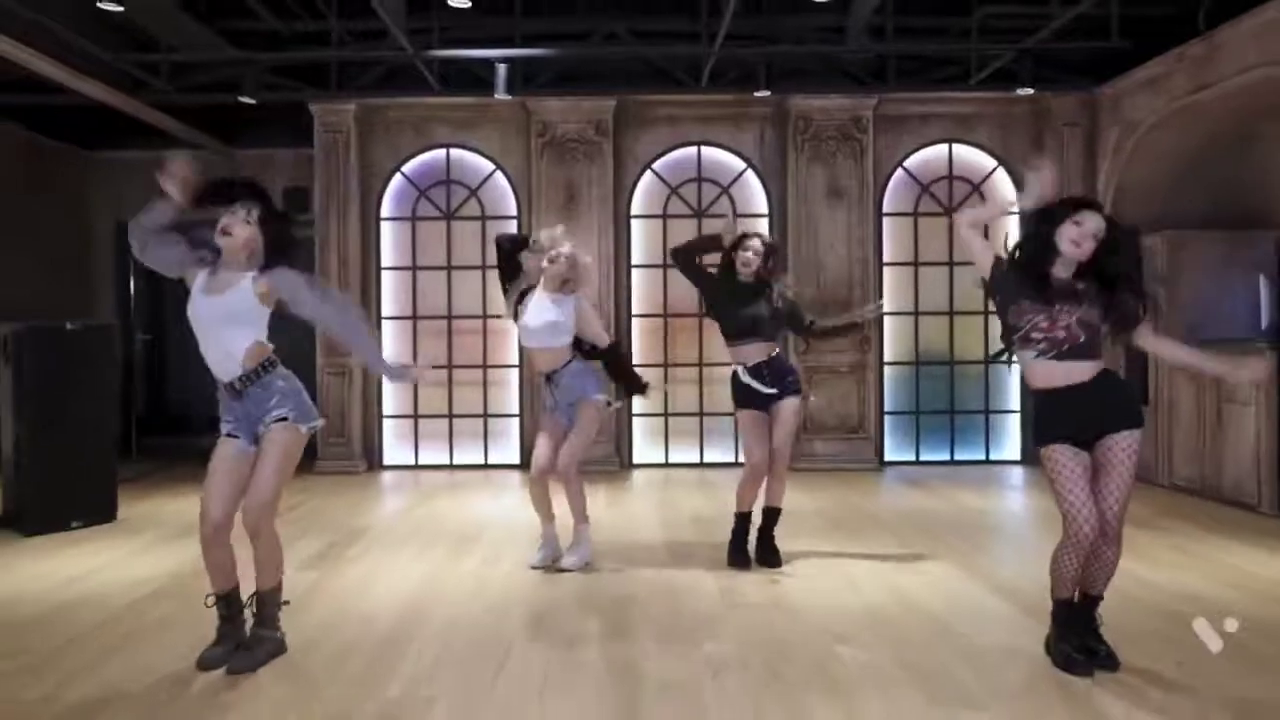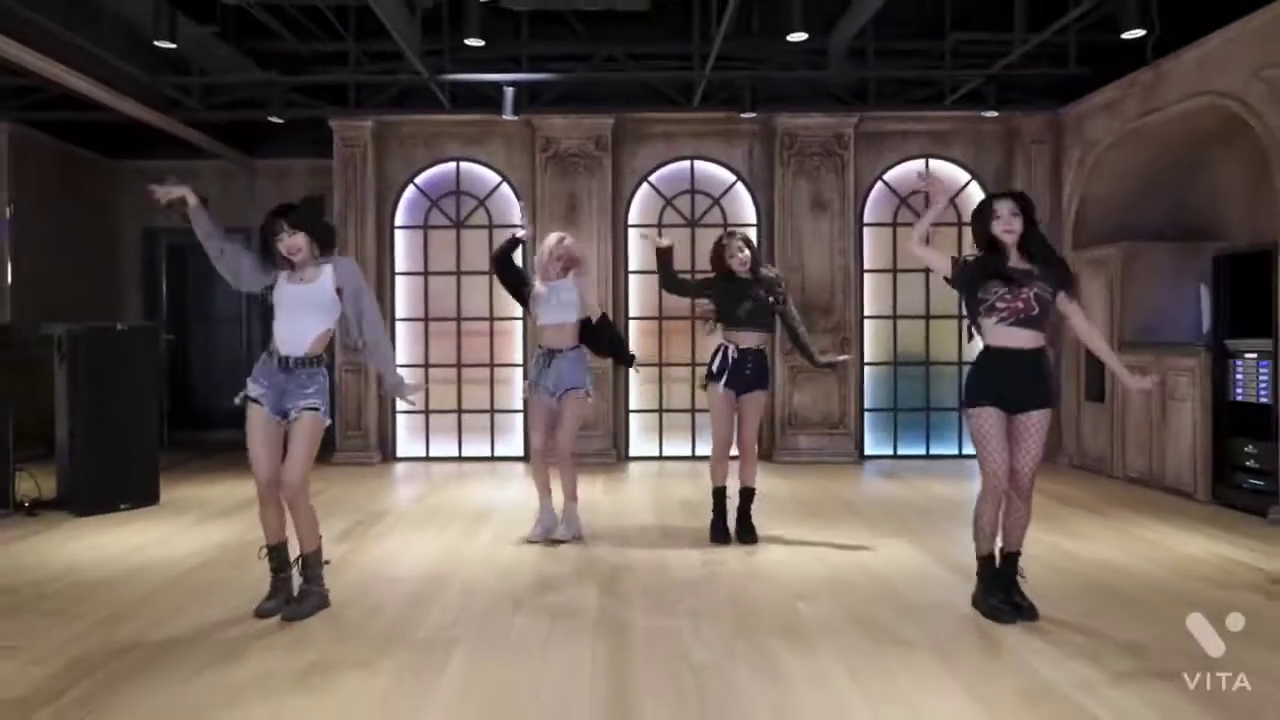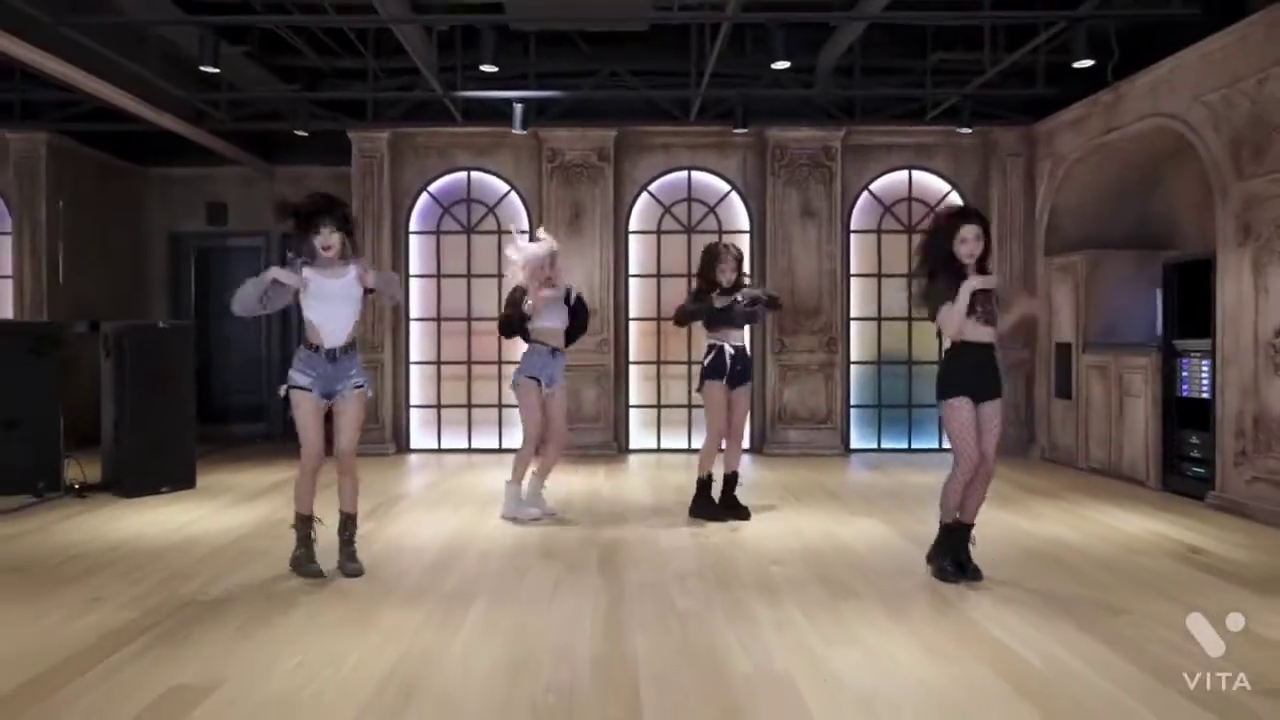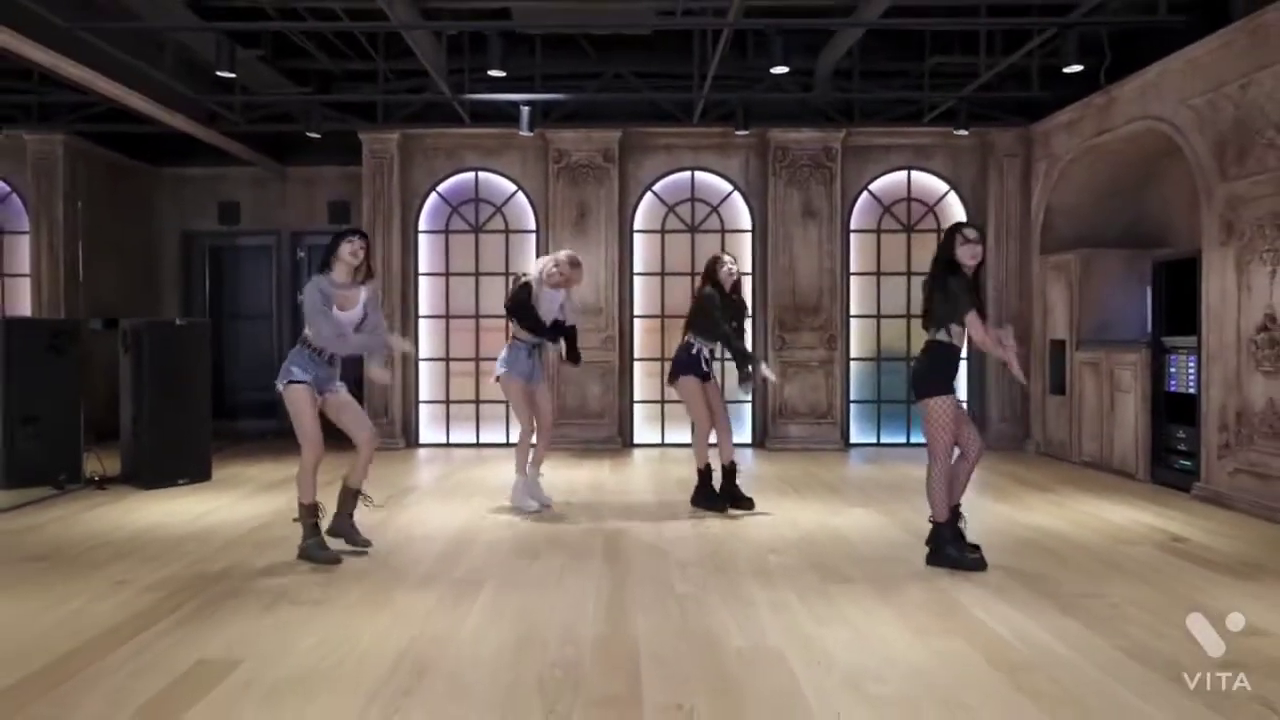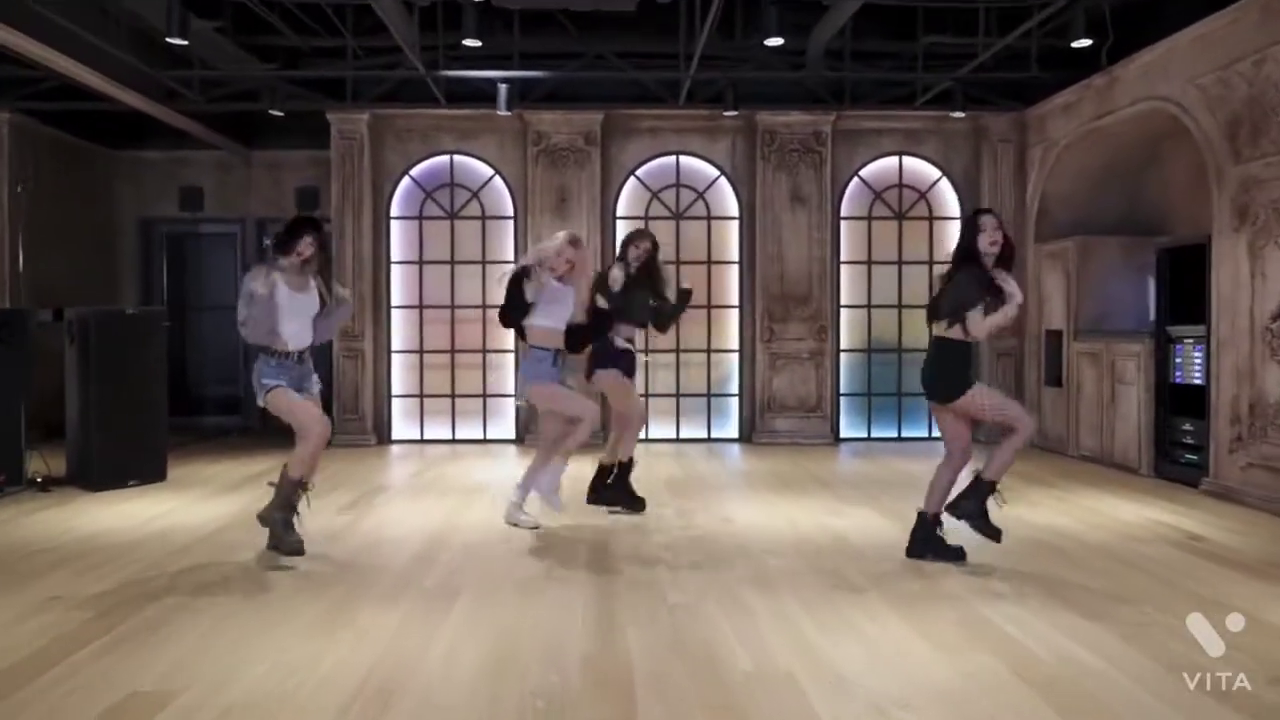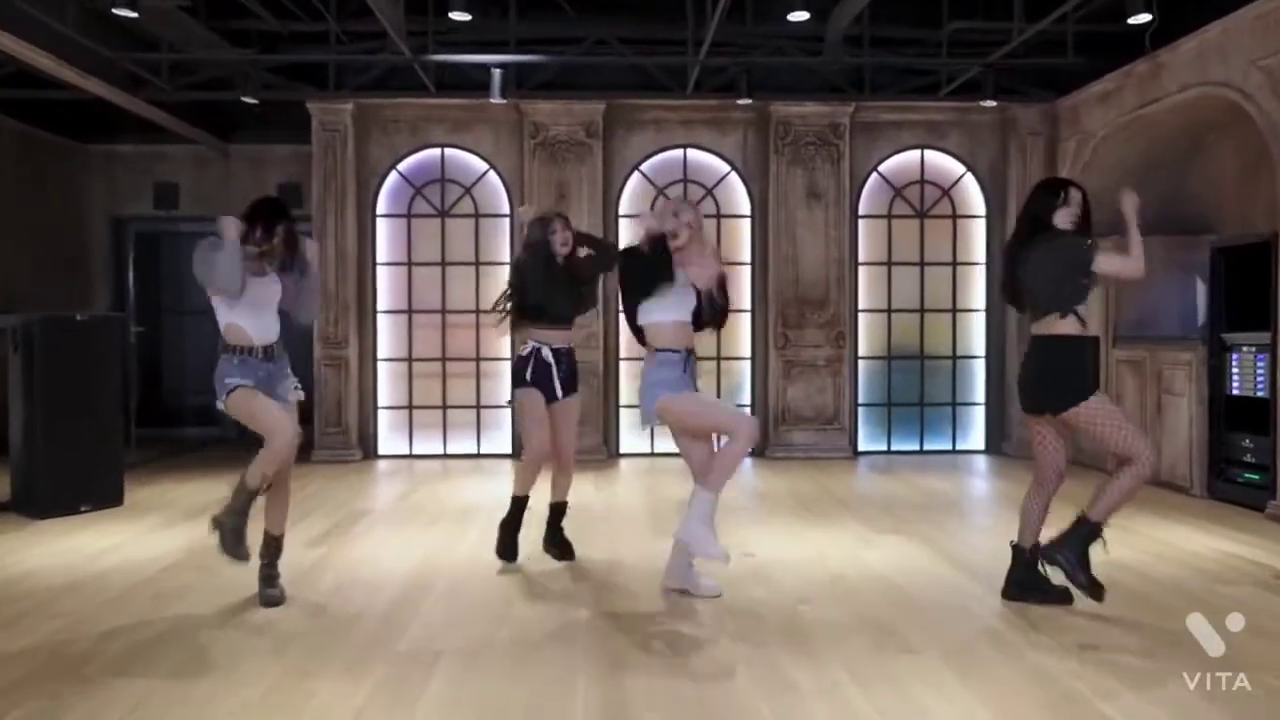
dt=0.7s
person 1, frame 1
left shoulder: (1098, 292)
right shoulder: (1015, 279)
left elbow: (1151, 341)
right elbow: (965, 225)
left wrist: (1224, 368)
right wrist: (1023, 200)
left hip: (1111, 409)
right hip: (1058, 420)
left knee: (1109, 526)
right knee: (1083, 528)
left ankle: (1086, 623)
right ankle: (1063, 629)
person 1, frame 2
left shoulder: (1044, 273)
right shoulder: (973, 271)
left elbow: (1081, 325)
right elbow: (916, 246)
left wrist: (1123, 373)
right wrist: (937, 204)
left hip: (1033, 379)
right hip: (988, 379)
left knee: (1022, 485)
right knee: (996, 482)
left ankle: (1009, 579)
right ankle: (986, 581)
person 1, frame 3
left shoulder: (984, 282)
right shoulder: (946, 281)
right elbow: (950, 330)
left wrist: (1016, 311)
right wrist: (967, 289)
left hip: (987, 374)
right hip: (958, 375)
left knee: (986, 464)
right knee: (967, 462)
left ankle: (958, 545)
right ankle: (943, 545)
person 1, frame 4
left shoulder: (965, 284)
right shoulder: (955, 283)
left elbow: (985, 332)
right elbow: (979, 338)
left wrist: (1006, 343)
right wrist: (1010, 359)
left hip: (938, 374)
right hip: (933, 374)
left knee: (970, 448)
right knee: (942, 456)
left ankle: (947, 529)
person 1, frame 5
left shoulder: (981, 276)
right shoulder: (970, 276)
left elbow: (979, 324)
right elbow: (978, 330)
left wrist: (1009, 298)
right wrist: (1015, 302)
left hip: (942, 370)
right hip: (949, 371)
left knee: (958, 451)
right knee: (1024, 425)
left ankle: (923, 535)
right ankle: (974, 498)
person 1, frame 6
left shoulder: (1027, 254)
right shoulder: (1067, 247)
right elbow: (1135, 267)
right wrist: (1131, 218)
left hip: (1035, 369)
right hip: (1067, 369)
left knee: (1050, 474)
right knee: (1142, 459)
left ankle: (1022, 574)
right ankle: (1073, 543)
person 2, frame 1
left shoulder: (268, 278)
right shoulder: (199, 265)
left elbow: (334, 314)
right elbow: (145, 239)
left wrist: (385, 367)
right wrist: (174, 199)
left hip: (277, 397)
right hip: (235, 408)
left knee: (256, 515)
right knee: (211, 525)
left ankle: (267, 629)
right ankle: (230, 627)
person 2, frame 2
left shoulder: (341, 271)
right shoulder: (279, 274)
left elbow: (369, 328)
right elbow: (223, 251)
left wrist: (392, 381)
right wrist: (192, 204)
left hip: (307, 384)
right hip: (266, 381)
left knee: (293, 487)
right knee: (266, 487)
left ankle: (313, 587)
right ankle: (280, 581)
person 2, frame 3
left shoulder: (357, 269)
right shoulder: (298, 272)
left elbow: (395, 292)
right elbow: (241, 305)
left wrist: (379, 282)
right wrist: (270, 276)
left hip: (348, 367)
right hip: (309, 367)
left knee: (346, 456)
right knee: (312, 456)
left ankle: (347, 545)
right ankle: (303, 546)
person 2, frame 4
left shoulder: (367, 294)
right shoulder: (317, 287)
left elbow: (373, 334)
right elbow: (334, 335)
left wrist: (375, 360)
right wrist: (388, 341)
left hip: (330, 372)
right hip: (302, 367)
left knee: (367, 437)
right knee: (313, 450)
person 2, frame 5
left shoulder: (313, 282)
right shoulder: (260, 277)
left elbow: (319, 333)
right elbow: (253, 332)
left wrist: (342, 305)
right wrist: (263, 294)
left hip: (304, 369)
right hip: (273, 371)
left knee: (311, 447)
right knee: (320, 428)
left ankle: (283, 522)
right ankle: (278, 509)
person 2, frame 6
left shoulder: (277, 268)
right shoulder: (213, 254)
left elbow: (308, 311)
right elbow: (227, 283)
left wrist: (310, 265)
right wrist: (230, 241)
left hip: (279, 370)
right hip: (238, 373)
left knee: (283, 474)
right knee: (286, 437)
left ankle: (270, 572)
right ankle: (234, 509)
person 3, frame 1
left shoulder: (573, 302)
right shoulder: (526, 294)
left elbow: (604, 345)
right elbow: (504, 246)
left wrist: (636, 384)
right wrist: (532, 245)
left hip: (584, 386)
right hip: (554, 392)
left knee: (565, 466)
right knee: (538, 470)
left ankle: (582, 542)
right ankle: (549, 541)
person 3, frame 2
left shoulder: (574, 283)
right shoulder: (532, 286)
left elbow: (597, 322)
right elbow: (500, 259)
left wrist: (624, 356)
right wrist: (519, 238)
left hip: (571, 371)
right hip: (541, 372)
left knee: (562, 449)
right knee: (538, 450)
left ankle: (570, 519)
right ankle: (546, 513)
person 3, frame 3
left shoulder: (563, 293)
right shoulder: (521, 293)
left elbow: (577, 324)
right elbow: (507, 328)
left wrist: (572, 296)
right wrist: (526, 309)
left hip: (555, 367)
right hip: (533, 365)
left knee: (558, 438)
right knee: (533, 437)
left ankle: (533, 494)
right ankle: (512, 501)
person 3, frame 4
left shoulder: (561, 297)
right shoulder: (526, 285)
left elbow: (564, 333)
right elbow: (516, 310)
left wrist: (572, 355)
right wrist: (553, 330)
left hip: (537, 360)
right hip: (514, 358)
left knee: (546, 426)
right knee: (528, 426)
left ankle: (532, 484)
right ankle: (521, 488)
person 3, frame 5
left shoulder: (567, 291)
right shoulder: (527, 275)
left elbow: (576, 341)
right elbow: (508, 318)
left wrist: (600, 321)
right wrist: (528, 297)
left hip: (557, 367)
right hip: (536, 367)
left knee: (549, 447)
right knee: (591, 414)
left ankle: (516, 504)
right ankle: (550, 475)
person 3, frame 6
left shoulder: (683, 275)
right shoulder: (641, 261)
left elbow: (709, 320)
left wrist: (716, 282)
left hip: (682, 381)
right hip: (664, 382)
left knee: (706, 474)
right knee: (745, 427)
left ankle: (681, 568)
right ankle: (698, 517)
person 4, frame 1
left shoulder: (773, 293)
right shoulder: (718, 287)
left elbow: (809, 330)
right elbow: (679, 256)
left wrist: (854, 321)
right wrist: (719, 242)
left hip: (782, 377)
right hip: (747, 383)
left knee: (780, 462)
right knee: (757, 464)
left ankle: (766, 537)
right ankle: (739, 539)
person 4, frame 2
left shoulder: (771, 283)
right shoulder: (717, 285)
left elbow: (792, 323)
right elbow: (670, 285)
left wrist: (814, 358)
right wrist: (664, 251)
left hip: (757, 366)
right hip: (725, 365)
left knee: (748, 445)
right knee: (722, 443)
left ankle: (744, 516)
right ankle: (719, 516)
person 4, frame 3
left shoulder: (744, 292)
right shoulder: (704, 292)
left elbow: (774, 302)
right elbow: (680, 318)
left wrist: (753, 294)
right wrist: (712, 303)
left hip: (741, 362)
right hip: (716, 361)
left knee: (736, 435)
right knee: (716, 433)
left ankle: (728, 496)
right ankle: (702, 498)
person 4, frame 4
left shoulder: (735, 303)
right shoulder: (709, 296)
left elbow: (736, 342)
right elbow: (725, 336)
left wrist: (750, 370)
right wrist: (752, 368)
left hip: (707, 363)
right hip: (688, 362)
left knee: (722, 424)
right knee: (703, 424)
left ankle: (729, 486)
right ankle: (704, 489)
person 4, frame 5
left shoulder: (648, 284)
right shoulder: (607, 277)
left elbow: (663, 323)
left wrist: (683, 298)
right wrist: (613, 290)
left hip: (626, 353)
right hip: (606, 353)
left knee: (624, 423)
right knee: (635, 414)
left ankle: (601, 485)
right ankle: (620, 483)
person 4, frame 6
left shoulder: (576, 270)
right shoulder: (532, 266)
left elbow: (606, 255)
left wrist: (577, 240)
right wrist: (539, 235)
left hip: (565, 364)
right hip: (533, 363)
left knee: (566, 454)
right knee: (538, 447)
left ankle: (554, 530)
right ankle: (512, 523)
